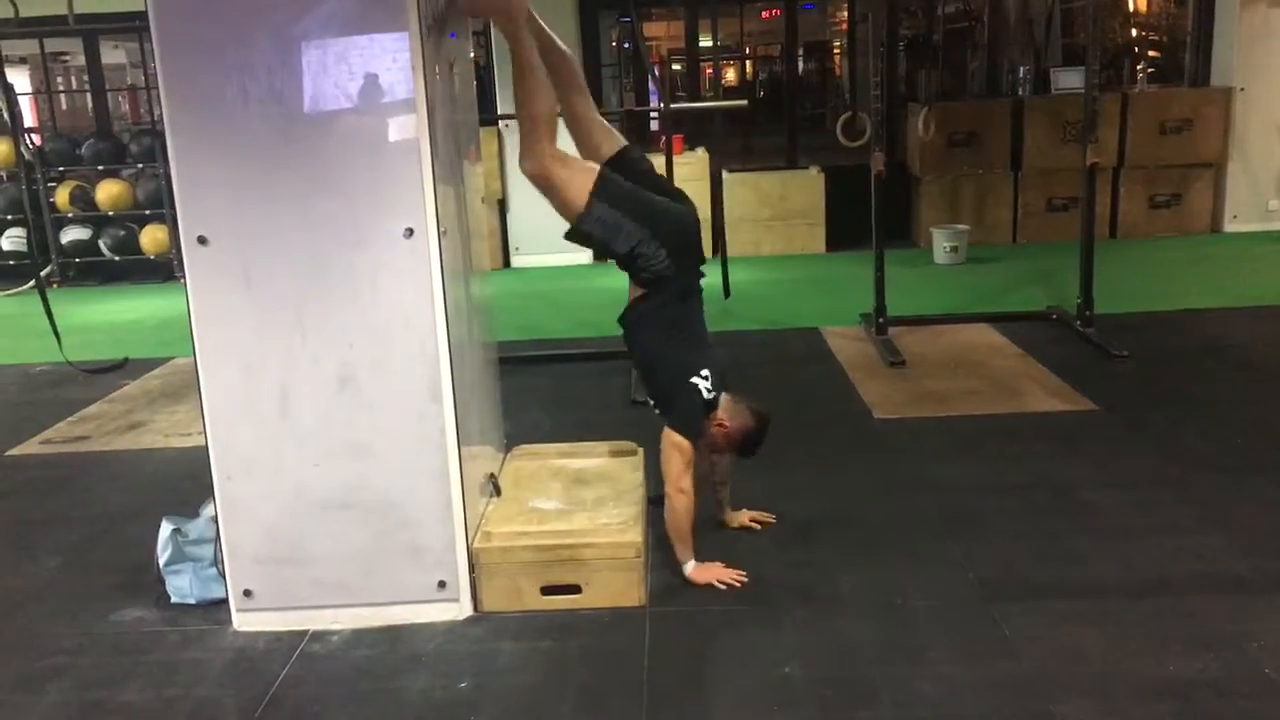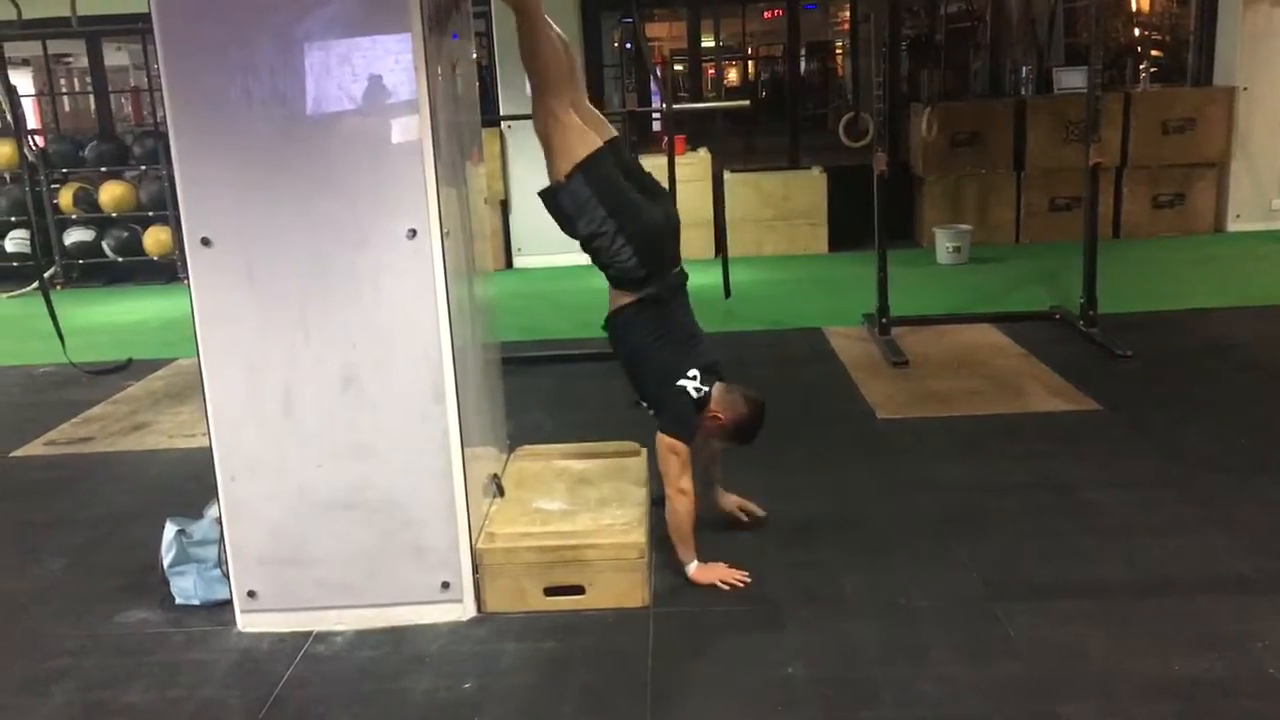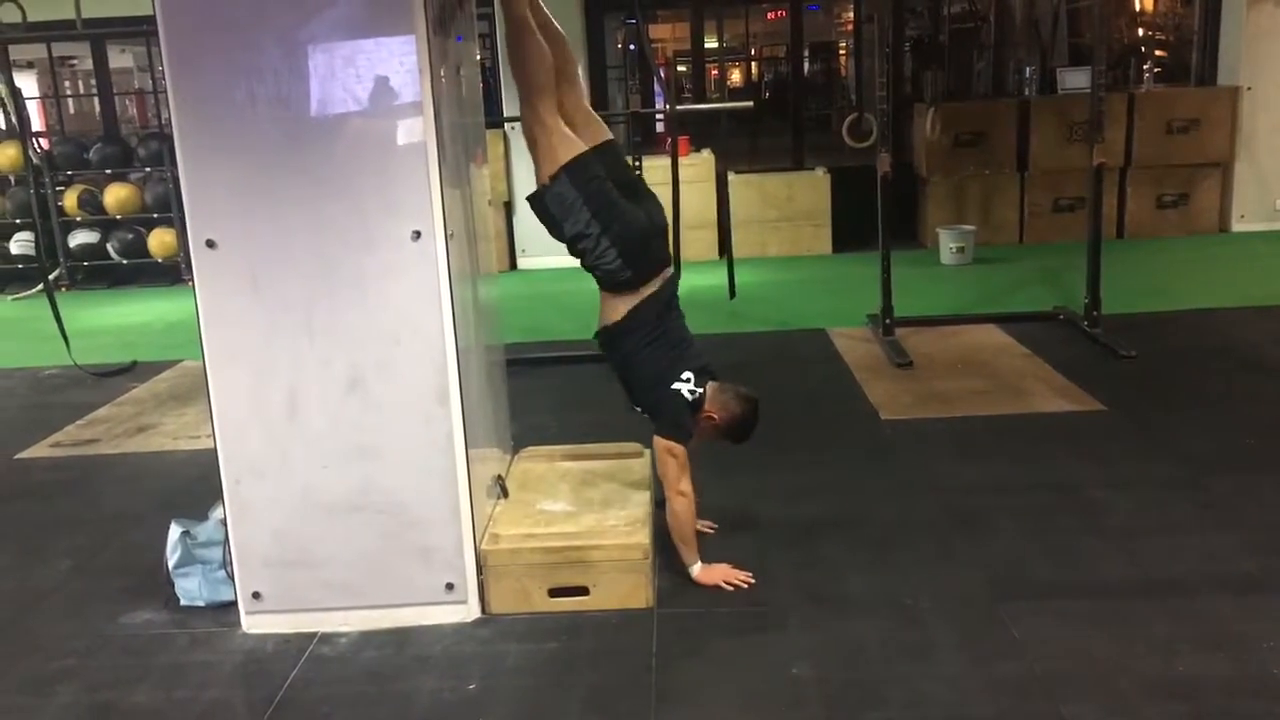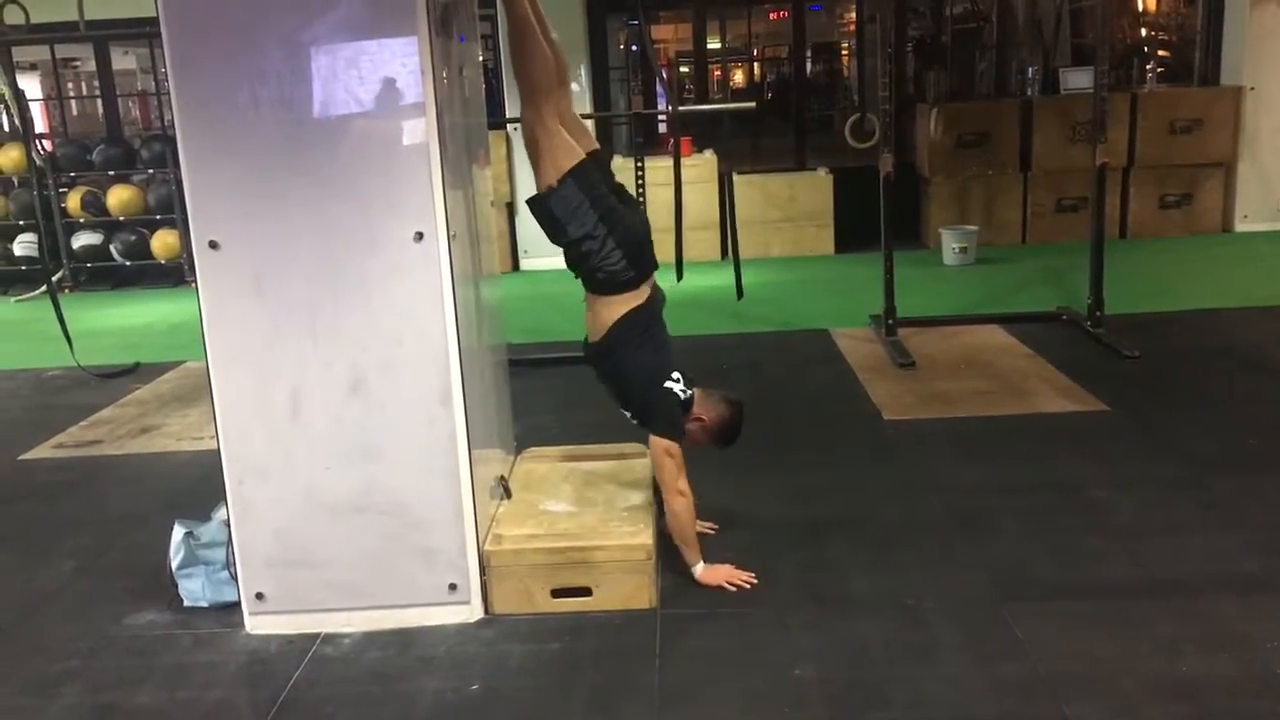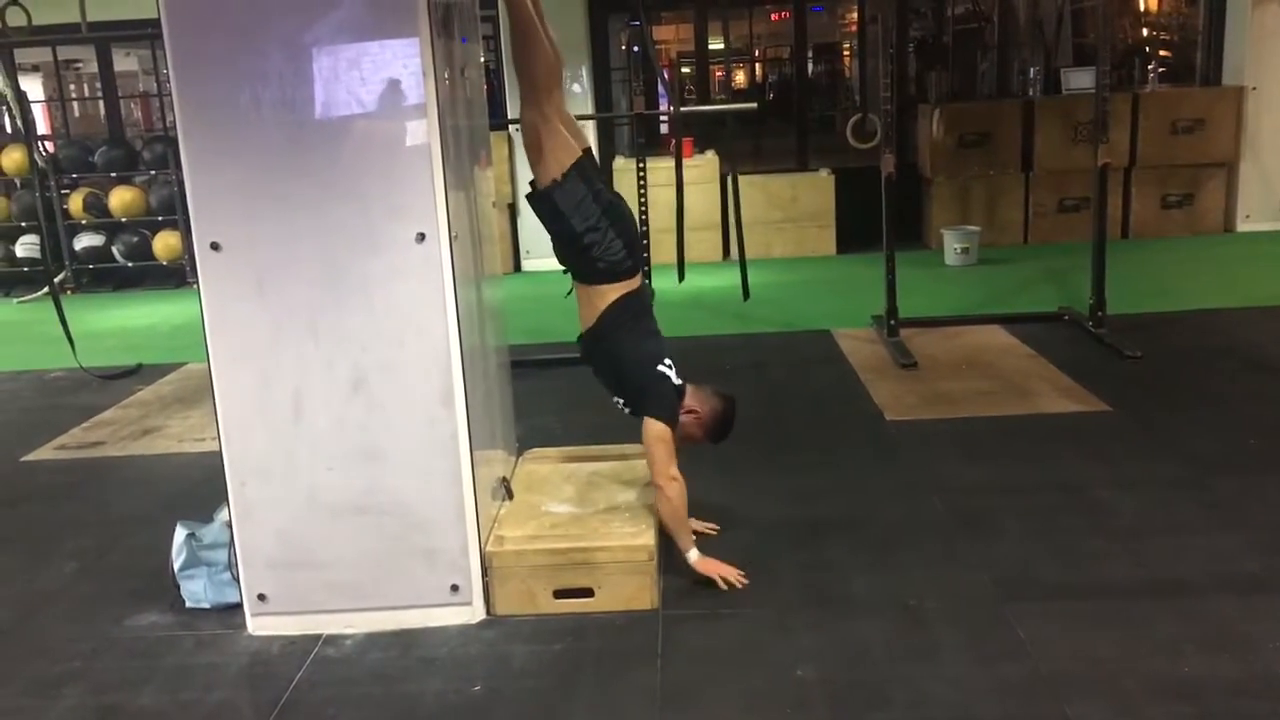
dt=0.2s
person 1, frame 1
left shoulder: (706, 395)
right shoulder: (691, 402)
left elbow: (713, 452)
right elbow: (677, 489)
left wrist: (730, 511)
right wrist: (690, 565)
left hip: (669, 224)
right hip: (663, 247)
left knee: (579, 105)
right knee: (541, 162)
person 1, frame 2
left shoulder: (703, 384)
right shoulder: (682, 399)
left elbow: (705, 437)
right elbow: (677, 489)
left wrist: (721, 490)
right wrist: (693, 566)
left hip: (651, 225)
right hip: (637, 248)
left knee: (568, 99)
right knee: (556, 106)
person 1, frame 3
left shoulder: (693, 384)
right shoulder: (677, 398)
right elbow: (679, 490)
left wrist: (686, 516)
right wrist: (696, 566)
left hip: (638, 227)
right hip: (623, 249)
left knee: (568, 97)
right knee: (543, 111)
person 1, frame 4
left shoulder: (671, 392)
right shoulder: (665, 399)
left elbow: (673, 487)
right elbow: (676, 489)
left wrist: (682, 519)
right wrist: (699, 566)
left hip: (621, 243)
right hip: (613, 256)
left knee: (555, 108)
right knee: (544, 117)
person 1, frame 5
left shoulder: (660, 383)
right shoulder: (660, 389)
left elbow: (664, 476)
right elbow: (667, 478)
left wrist: (678, 519)
right wrist: (692, 555)
left hip: (606, 247)
right hip: (603, 252)
left knee: (549, 109)
right knee: (543, 111)
